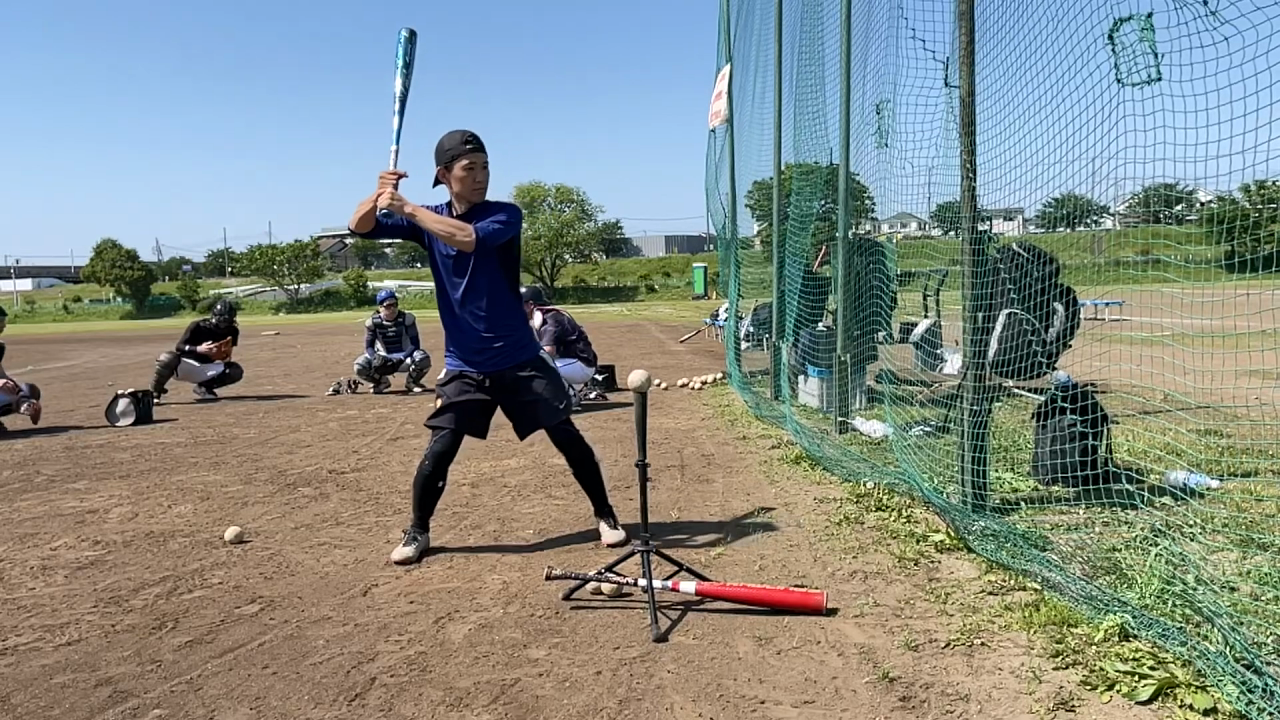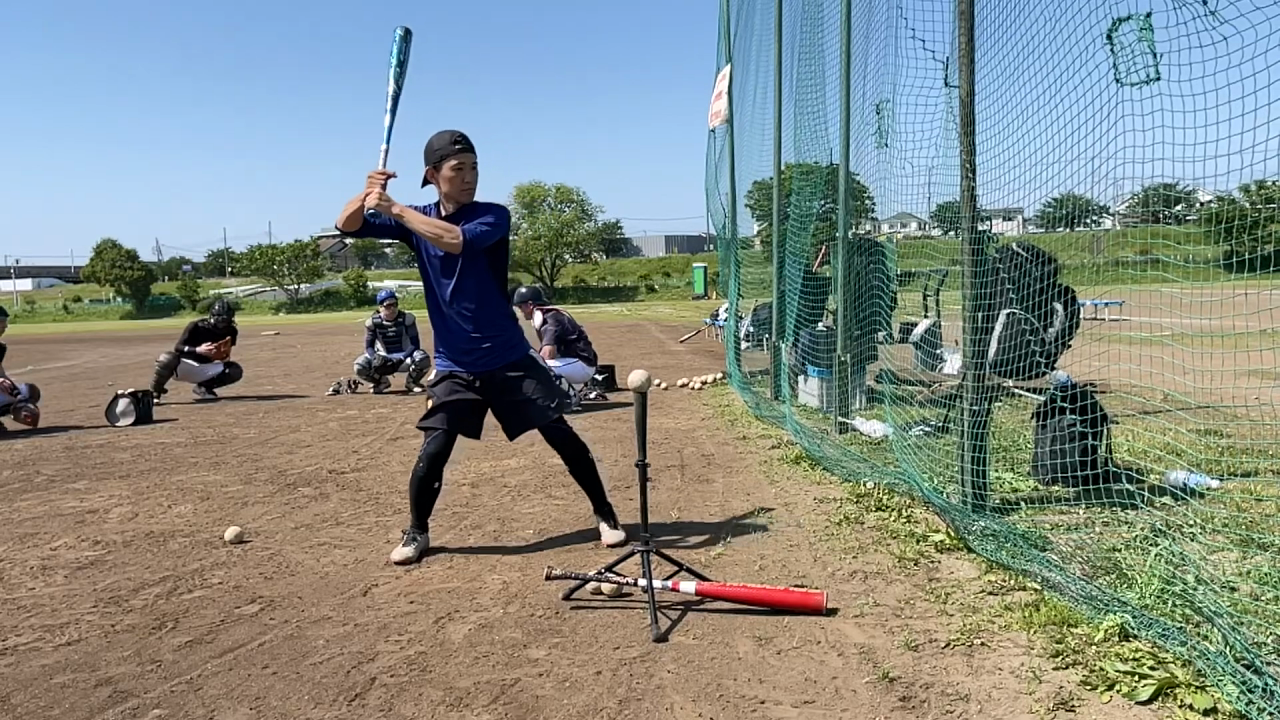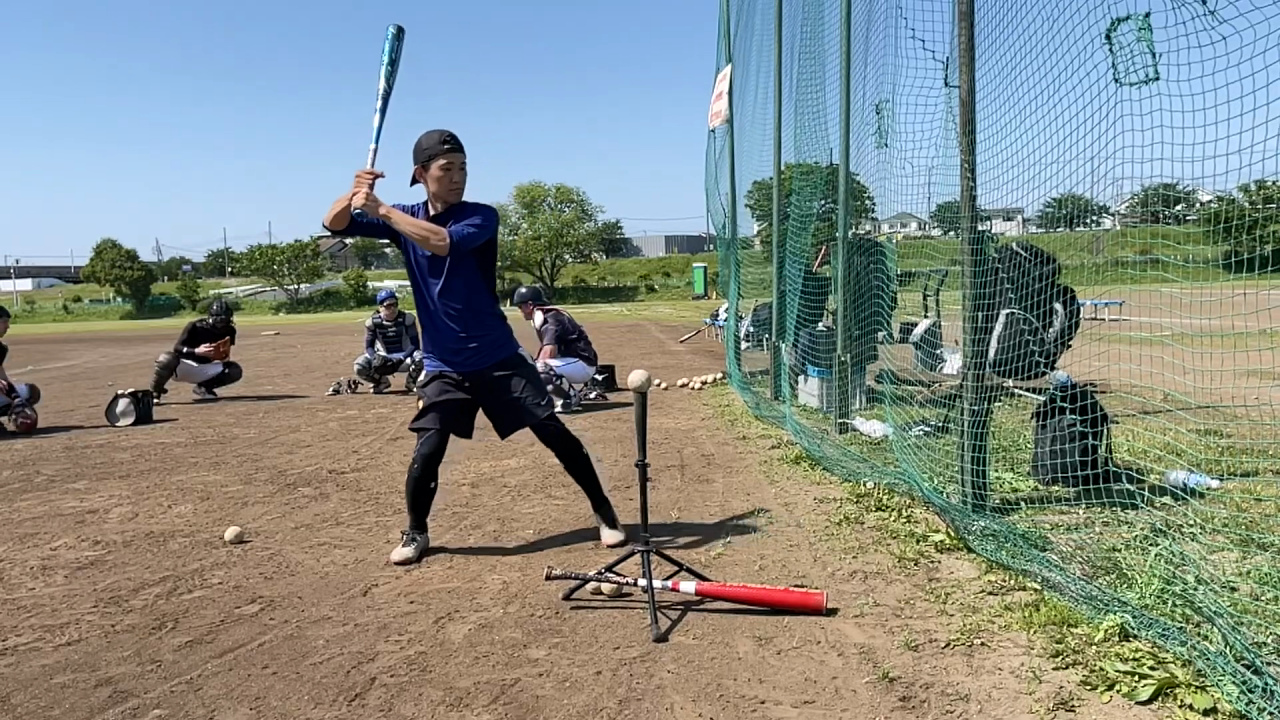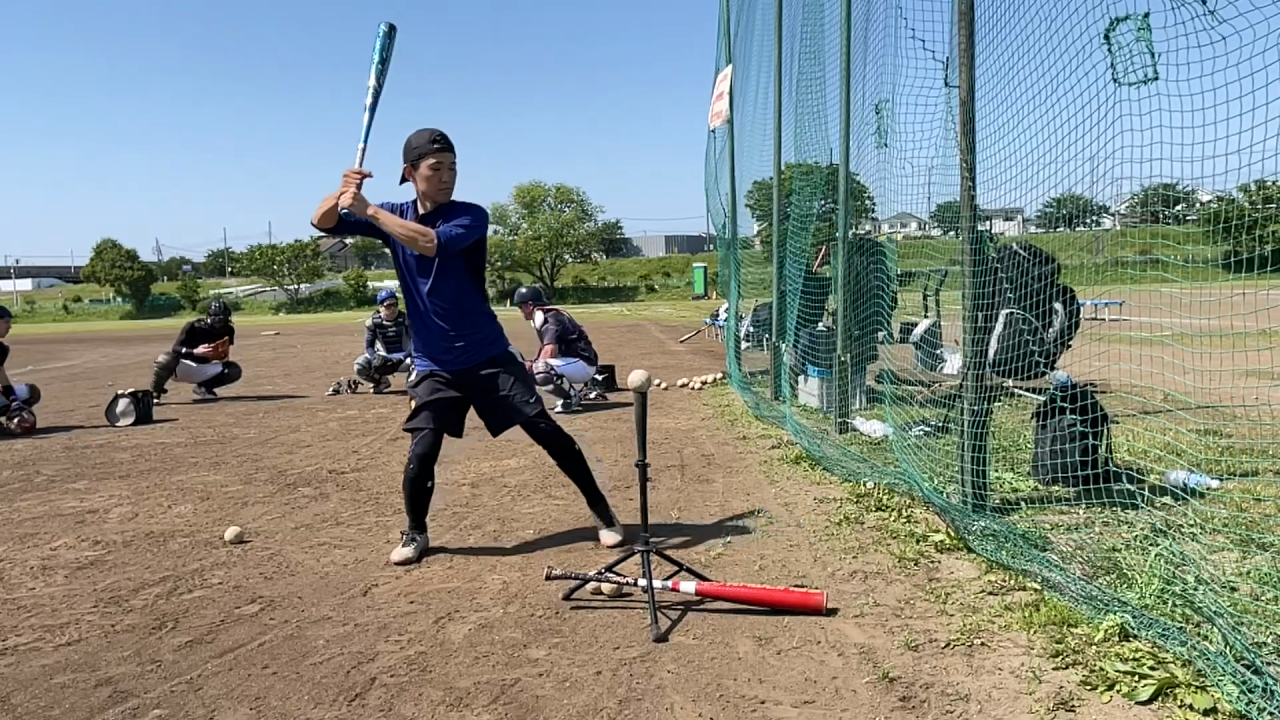
dt=0.2s
person 1, frame 1
left shoulder: (505, 215)
right shoulder: (428, 219)
left elbow: (469, 238)
right elbow: (360, 228)
left wrist: (407, 208)
right wrist: (379, 194)
left hip: (520, 360)
right hip: (464, 366)
left knee: (568, 438)
right knee: (439, 452)
left ankle: (604, 514)
right ankle: (417, 531)
person 1, frame 2
left shoulder: (494, 216)
right shoulder: (417, 218)
left elbow: (457, 240)
right elbow: (347, 226)
left wrist: (395, 208)
right wrist: (367, 194)
left hip: (510, 359)
right hip: (453, 366)
left knee: (561, 436)
right knee: (433, 453)
left ankle: (604, 513)
right ankle: (417, 531)
person 1, frame 3
left shoulder: (482, 216)
right shoulder: (405, 218)
left elbow: (443, 241)
right elbow: (334, 224)
left wrist: (381, 209)
right wrist: (355, 193)
left hip: (499, 358)
right hip: (443, 366)
left knee: (554, 434)
right knee: (427, 453)
left ankle: (604, 512)
right ankle: (416, 532)
person 1, frame 4
left shoulder: (471, 216)
right shoulder: (395, 216)
left elbow: (432, 243)
right elbow: (323, 222)
left wrist: (369, 209)
right wrist: (343, 191)
left hip: (489, 356)
right hip: (433, 365)
left knee: (545, 430)
right knee: (422, 452)
left ankle: (600, 509)
right ankle: (415, 532)
